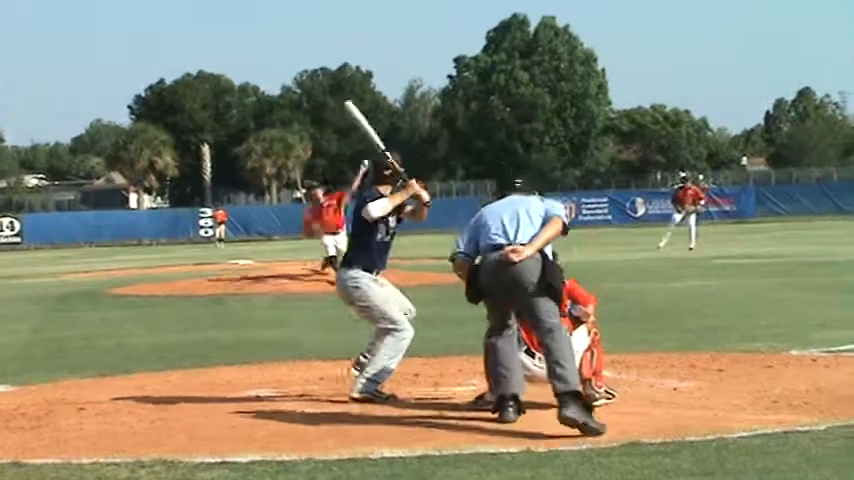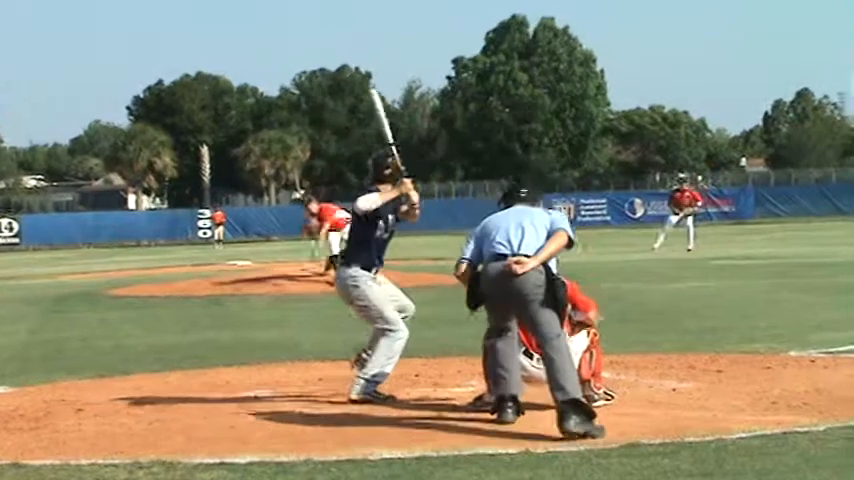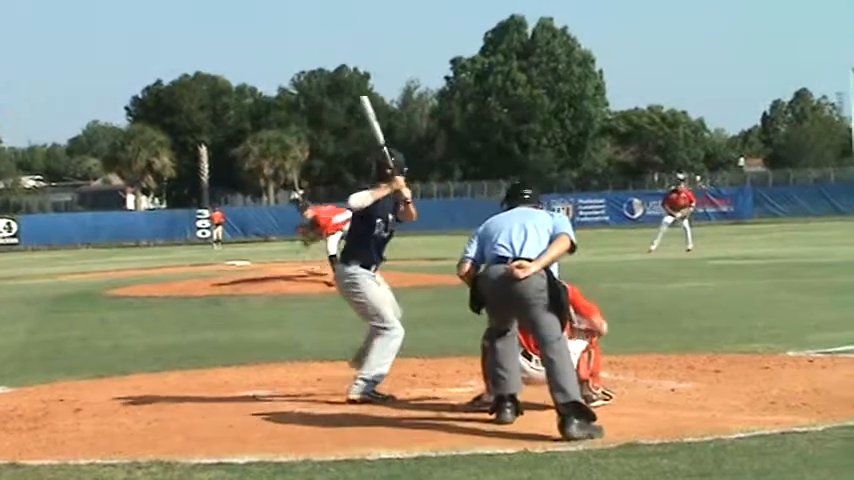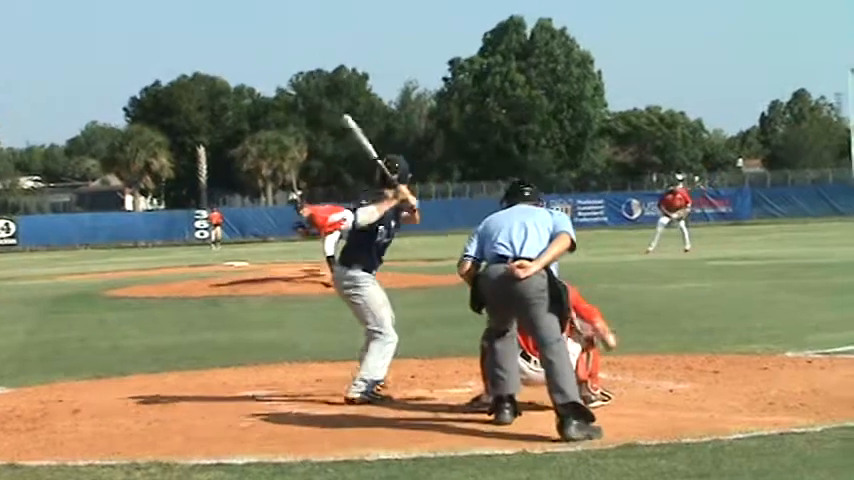
dt=0.1s
person 1, frame 1
left shoulder: (484, 212)
right shoulder: (546, 203)
left elbow: (460, 265)
right elbow: (557, 222)
left wrist: (479, 283)
right wrist: (529, 250)
left hip: (489, 266)
right hip: (531, 265)
left knee: (500, 330)
right knee: (551, 330)
left ankle: (507, 402)
right ankle: (570, 401)
person 1, frame 2
left shoulder: (488, 222)
right shoulder: (551, 215)
left elbow: (461, 271)
right elbow: (561, 237)
left wrist: (481, 291)
right wrist: (533, 263)
left hip: (492, 276)
right hip: (532, 276)
left knee: (500, 333)
right knee: (552, 341)
left ankle: (506, 402)
right ankle: (572, 412)
person 1, frame 3
left shoulder: (490, 223)
right shoulder: (554, 218)
left elbow: (464, 270)
right elbow: (564, 241)
left wrist: (483, 292)
right wrist: (535, 267)
left hip: (493, 277)
right hip: (533, 279)
left knee: (500, 333)
right knee: (552, 343)
left ankle: (505, 402)
right ankle: (572, 415)
person 1, frame 4
left shoulder: (490, 220)
right shoulder: (554, 215)
left elbow: (465, 269)
right elbow: (564, 240)
left wrist: (484, 291)
right wrist: (535, 266)
left hip: (493, 276)
right hip: (533, 279)
left knee: (499, 333)
right knee: (552, 344)
left ankle: (503, 403)
right ankle: (571, 416)
person 2, frame 1
left shoulder: (389, 199)
right shoulder: (369, 197)
left elbow: (417, 216)
right elbow: (372, 213)
left wrist: (423, 201)
right wrist: (406, 192)
left hip: (368, 276)
right hip: (356, 278)
left knee: (407, 312)
right knee: (401, 330)
left ankle: (364, 363)
right ankle: (365, 387)
person 2, frame 2
left shoulder: (391, 199)
right shoulder: (374, 198)
left elbow: (411, 217)
right elbow: (360, 206)
left wrist: (413, 202)
right wrist: (397, 191)
left hip: (369, 274)
right hip: (355, 276)
left knee: (405, 310)
right knee: (396, 331)
left ankle: (366, 359)
right ankle: (363, 389)
person 2, frame 3
left shoulder: (392, 198)
right shoulder: (372, 196)
left elbow: (409, 217)
right elbow: (353, 202)
left wrist: (407, 199)
right wrist: (390, 189)
left hip: (368, 272)
right hip: (355, 274)
left knee: (391, 315)
right knee: (391, 330)
left ankle: (364, 361)
right ankle: (362, 388)
person 2, frame 4
left shoulder: (392, 206)
right shoulder: (383, 201)
left elbow: (411, 219)
right elbow: (360, 218)
left wrist: (412, 206)
right wrist: (393, 200)
left hip: (363, 274)
right hip: (356, 277)
left knee: (384, 319)
right knee: (385, 336)
left ankle: (367, 374)
right ankle: (361, 389)
person 3, frame 1
right shoulder: (564, 284)
right elbow: (588, 310)
left hip: (527, 367)
right knee: (590, 329)
left ankle: (495, 395)
right ankle: (594, 390)
person 3, frame 2
right shoulder: (564, 286)
right elbow: (591, 316)
left hip: (525, 368)
right knee: (589, 331)
left ankle: (493, 396)
right ankle: (593, 391)
person 3, frame 3
right shoulder: (565, 289)
right elbow: (598, 323)
left hip: (524, 369)
right knee: (589, 332)
left ankle: (492, 396)
right ankle: (591, 390)
person 3, frame 4
right shoulder: (565, 291)
right elbow: (597, 324)
right wrist: (608, 338)
left hip: (523, 370)
right knee: (589, 333)
left ankle: (491, 396)
right ankle: (590, 391)
